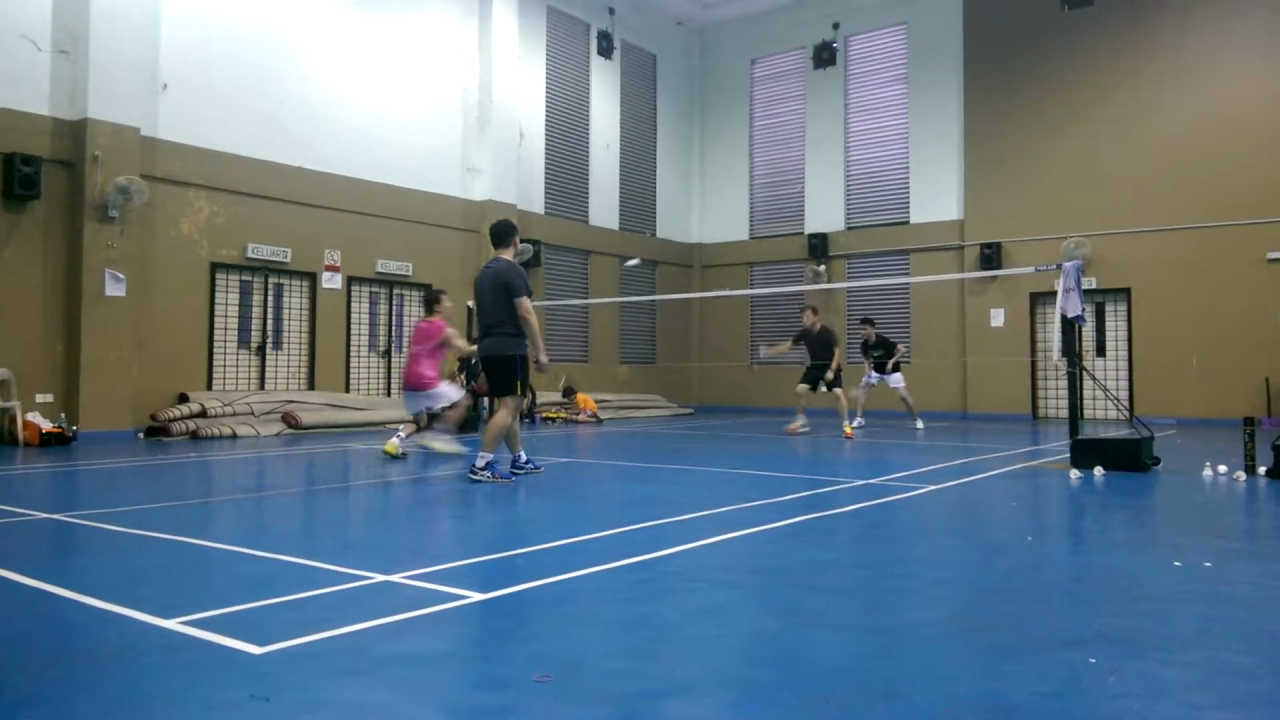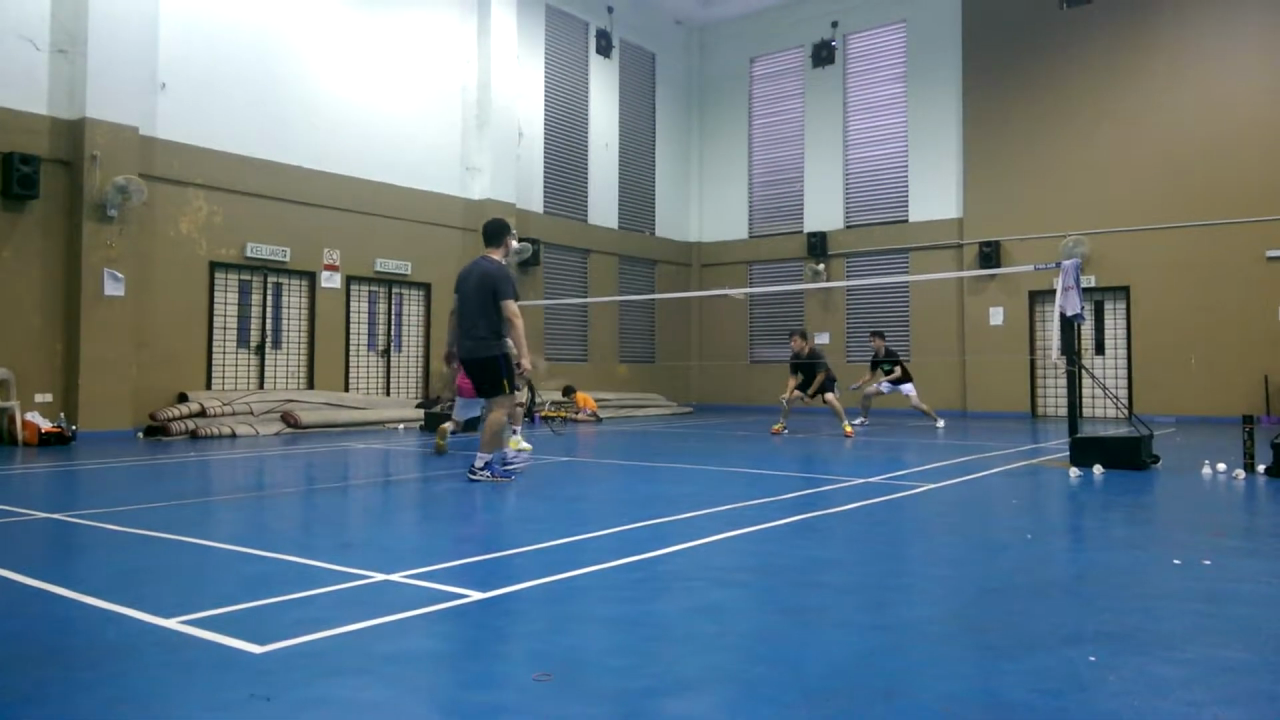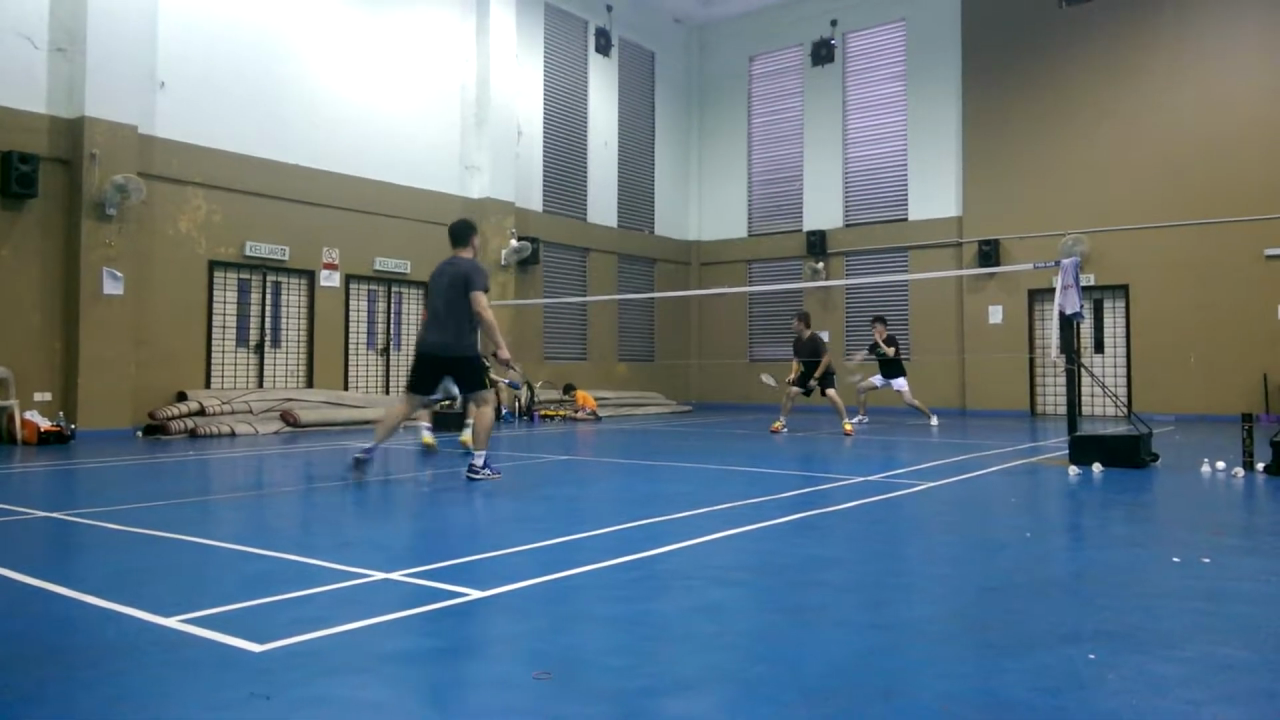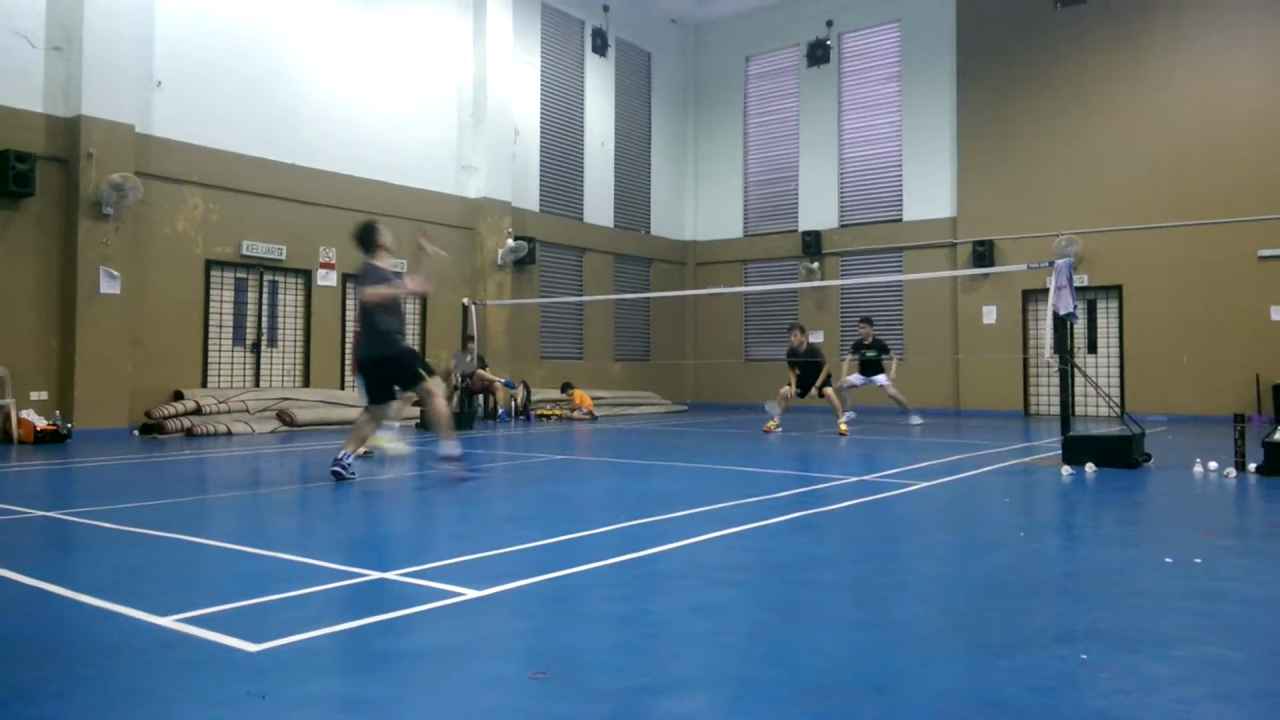
dt=0.4s
person 1, frame 1
left shoulder: (483, 273)
right shoulder: (512, 270)
right elbow: (526, 314)
right wrist: (540, 350)
left hip: (489, 349)
right hip: (509, 349)
left knee: (508, 406)
right knee: (508, 407)
left ankle: (519, 459)
right ankle: (481, 465)
person 1, frame 2
left shoulder: (467, 270)
right shoulder: (500, 273)
left elbow: (455, 312)
right elbow: (512, 317)
left wrist: (452, 346)
right wrist: (523, 356)
left hip: (468, 350)
right hip: (490, 349)
left knee: (494, 403)
right knee: (504, 405)
left ankle: (503, 455)
right ankle: (482, 466)
person 1, frame 3
left shoulder: (439, 270)
right shoulder: (473, 269)
right elbow: (481, 309)
right wrist: (500, 347)
left hip: (428, 347)
right hip: (459, 349)
left knee: (410, 402)
right knee: (485, 401)
left ankle: (367, 450)
right ankle: (478, 463)
person 1, frame 4
left shoulder: (385, 272)
right shoulder: (372, 273)
left elbow: (410, 283)
right elbow: (367, 296)
left wrist: (425, 253)
right wrist: (407, 288)
left hip: (370, 354)
right hip: (388, 350)
left knee: (376, 411)
right knee: (434, 390)
left ankle: (343, 459)
right ankle: (450, 449)
